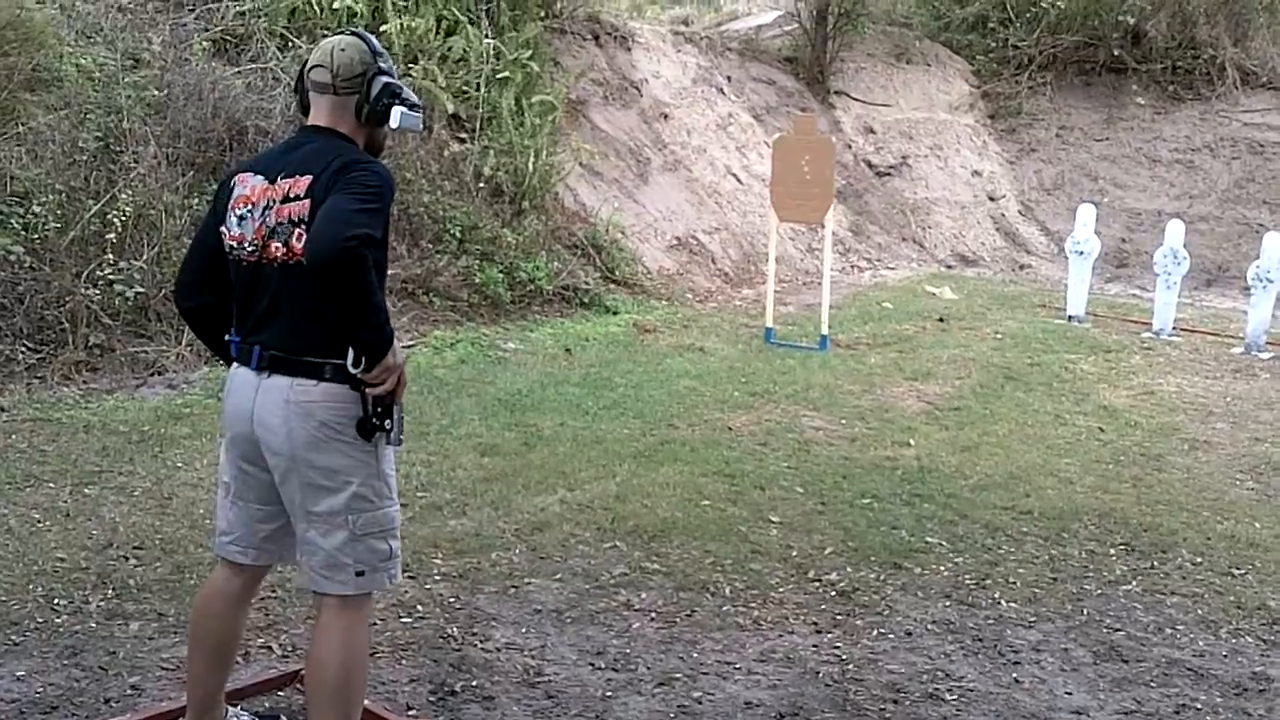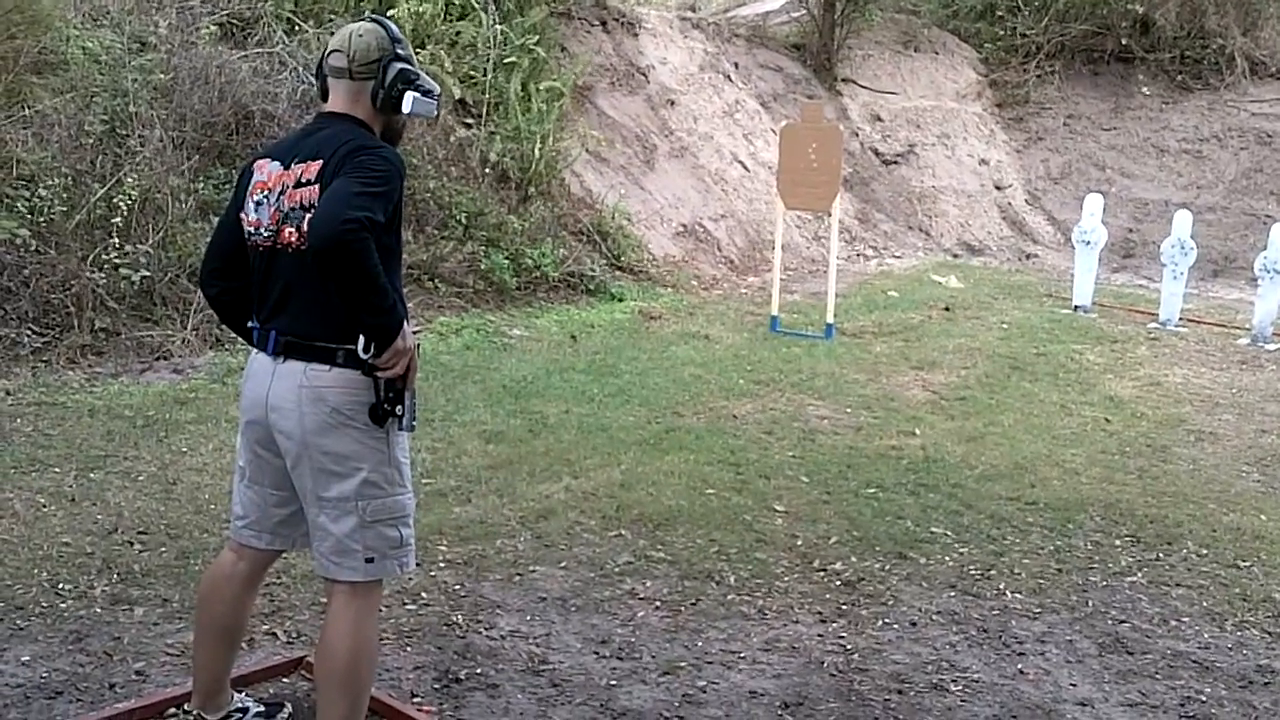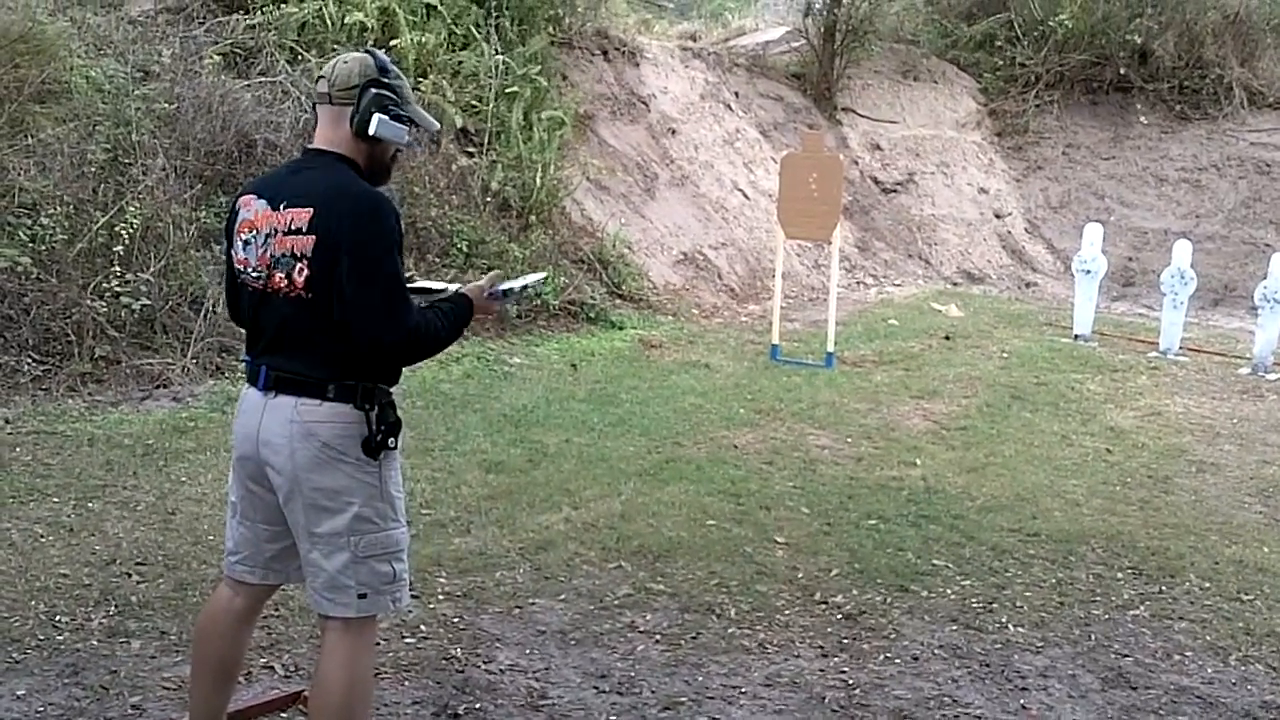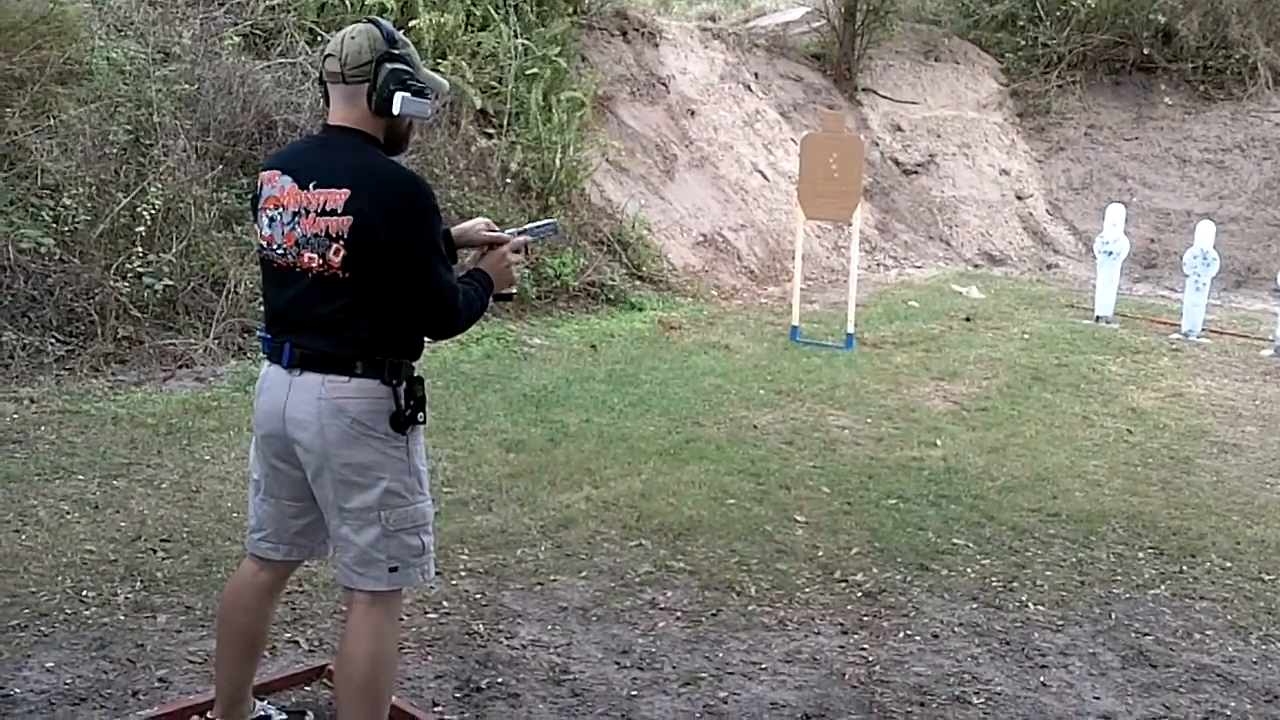
dt=1s
person 1, frame 1
left shoulder: (244, 178)
right shoulder: (361, 174)
left elbow: (194, 292)
right elbow: (339, 251)
left wrist: (247, 355)
right wrist: (379, 344)
left hip: (246, 393)
right hip: (324, 406)
left knee: (237, 565)
right knee: (345, 594)
person 1, frame 2
left shoulder: (266, 161)
right shoulder: (373, 157)
left elbow: (219, 275)
right elbow: (339, 235)
right wrist: (390, 327)
left hip: (263, 378)
right hip: (340, 391)
left knee: (247, 548)
right knee: (355, 581)
person 1, frame 3
left shoulder: (254, 196)
right shoulder: (361, 206)
right elbow: (389, 337)
right wrist: (462, 306)
left hip: (258, 410)
right hip: (334, 427)
left knee: (242, 584)
right knee: (349, 614)
person 1, frame 4
left shoulder: (277, 171)
right shoulder: (396, 187)
right elbow: (438, 315)
left wrist: (447, 238)
right wrist: (485, 278)
left hip: (280, 386)
right hip: (357, 403)
left knee: (266, 559)
right knee: (376, 591)
